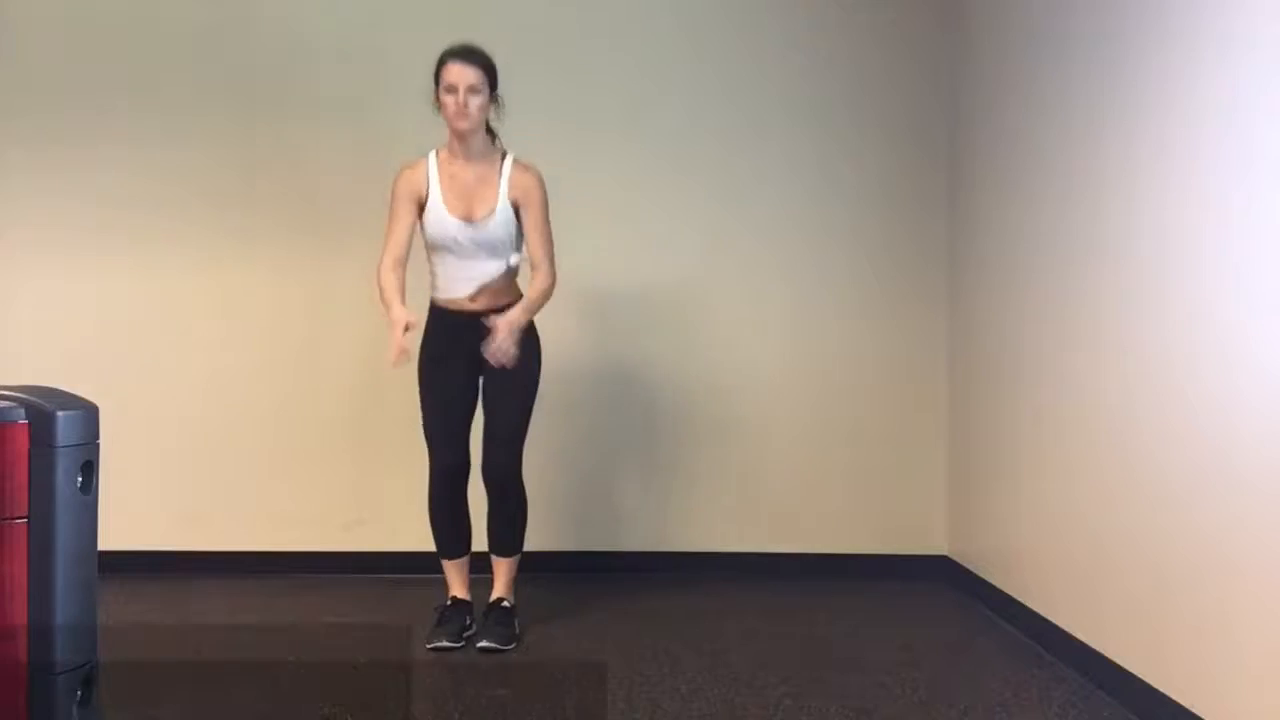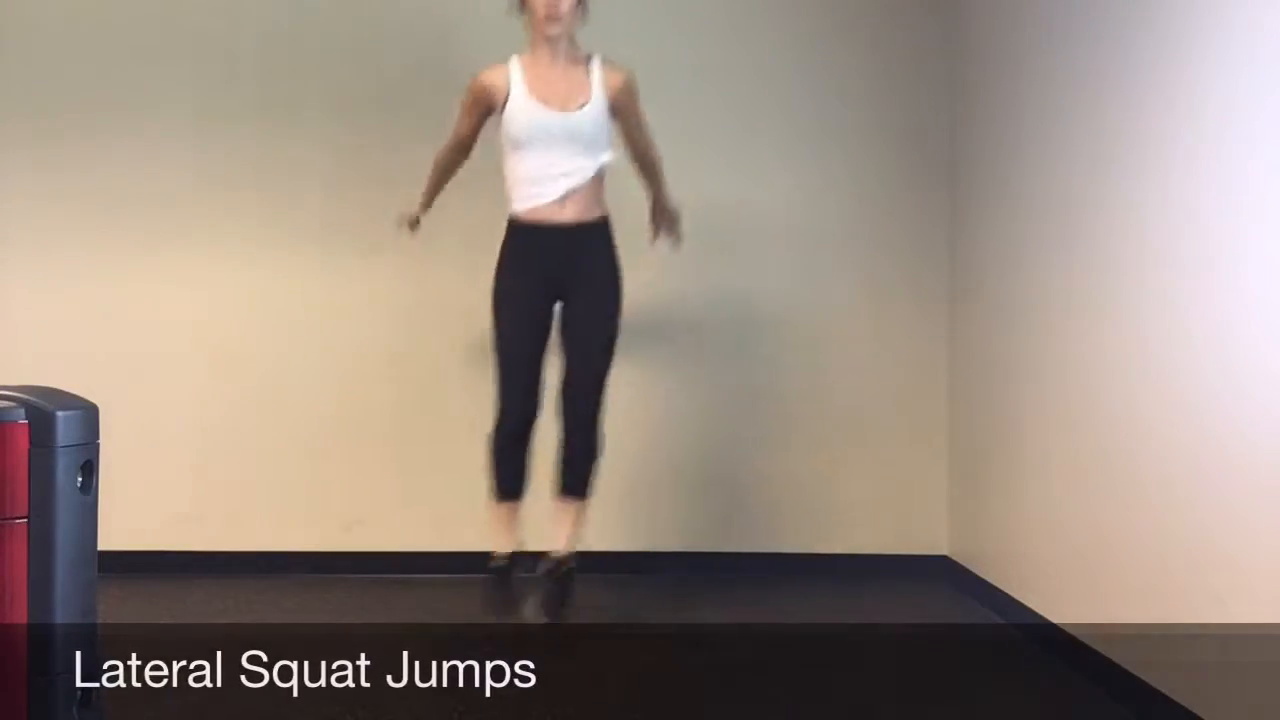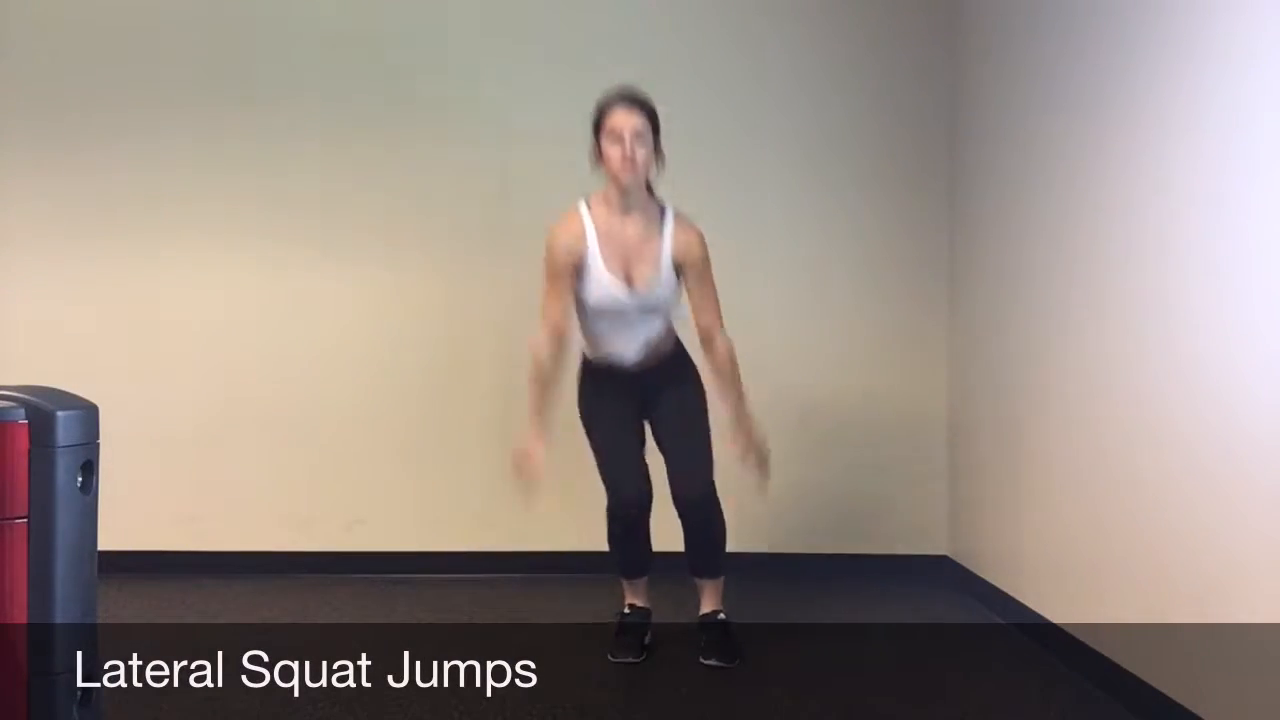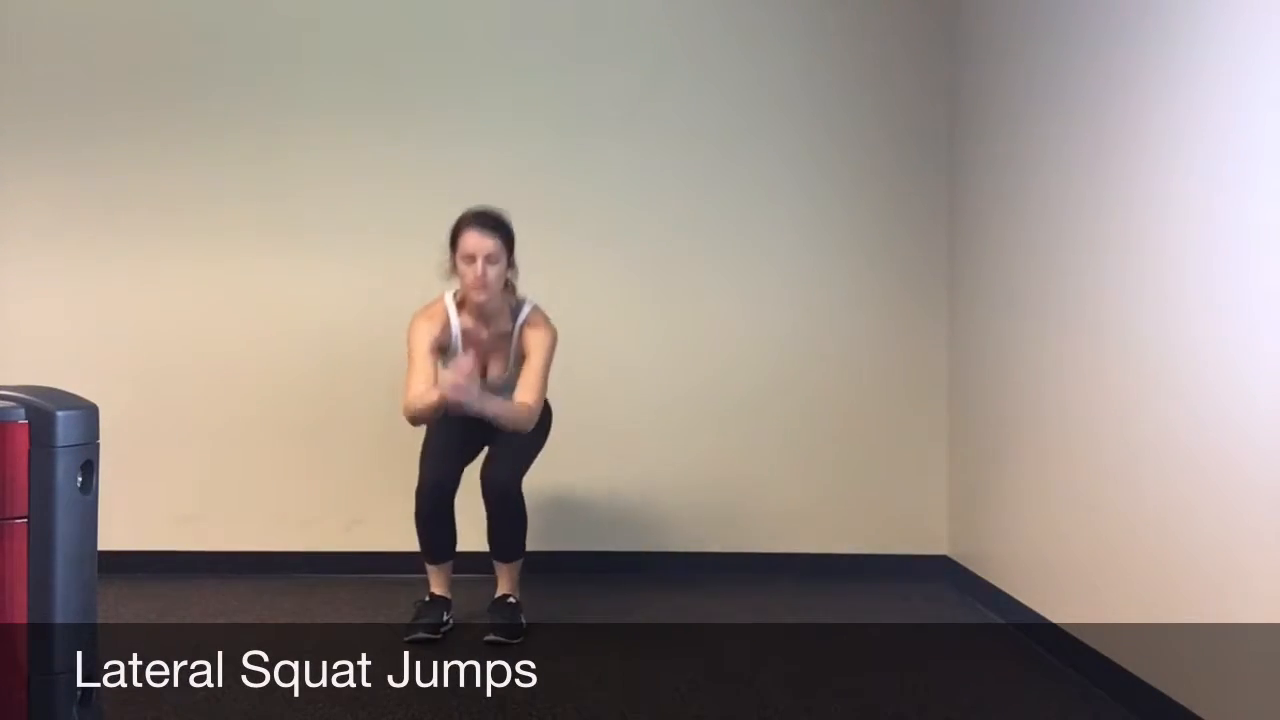
dt=1s
person 1, frame 1
left shoulder: (522, 179)
right shoulder: (416, 177)
left elbow: (544, 272)
right elbow: (391, 262)
left wrist: (515, 320)
right wrist: (397, 315)
left hip: (508, 332)
right hip: (446, 332)
left knee: (502, 466)
right knee: (446, 466)
left ankle: (502, 600)
right ankle: (457, 600)
person 1, frame 2
left shoulder: (612, 80)
right shoulder: (497, 82)
left elbow: (642, 147)
right elbow: (457, 146)
left wrist: (662, 203)
right wrist: (423, 203)
left hip: (590, 256)
right hip: (523, 256)
left knee: (582, 406)
right knee: (516, 408)
left ankle: (563, 553)
right ankle: (503, 551)
person 1, frame 3
left shoulder: (683, 237)
right shoulder: (571, 234)
left elbow: (713, 334)
right elbow: (550, 337)
left wrist: (742, 418)
right wrist: (536, 426)
left hip: (671, 378)
right hip: (604, 384)
left knee: (697, 493)
right knee: (628, 494)
left ankle: (712, 613)
right ankle: (634, 608)
person 1, frame 4
left shoulder: (536, 327)
right shoulder: (432, 321)
left elbow: (526, 414)
right elbow: (414, 409)
left wrist: (481, 400)
right wrist: (443, 394)
left hip: (516, 416)
right hip: (458, 416)
left knee: (500, 481)
right knee: (432, 487)
left ankle: (507, 595)
right ankle: (438, 596)
